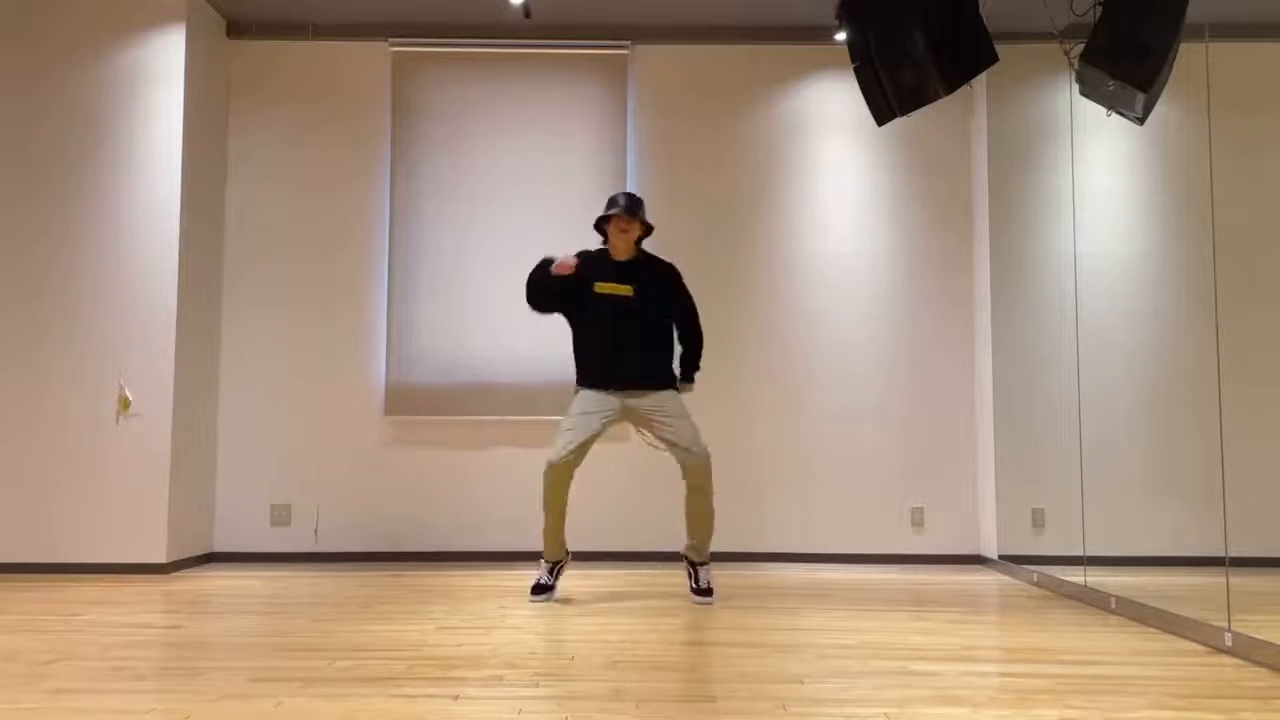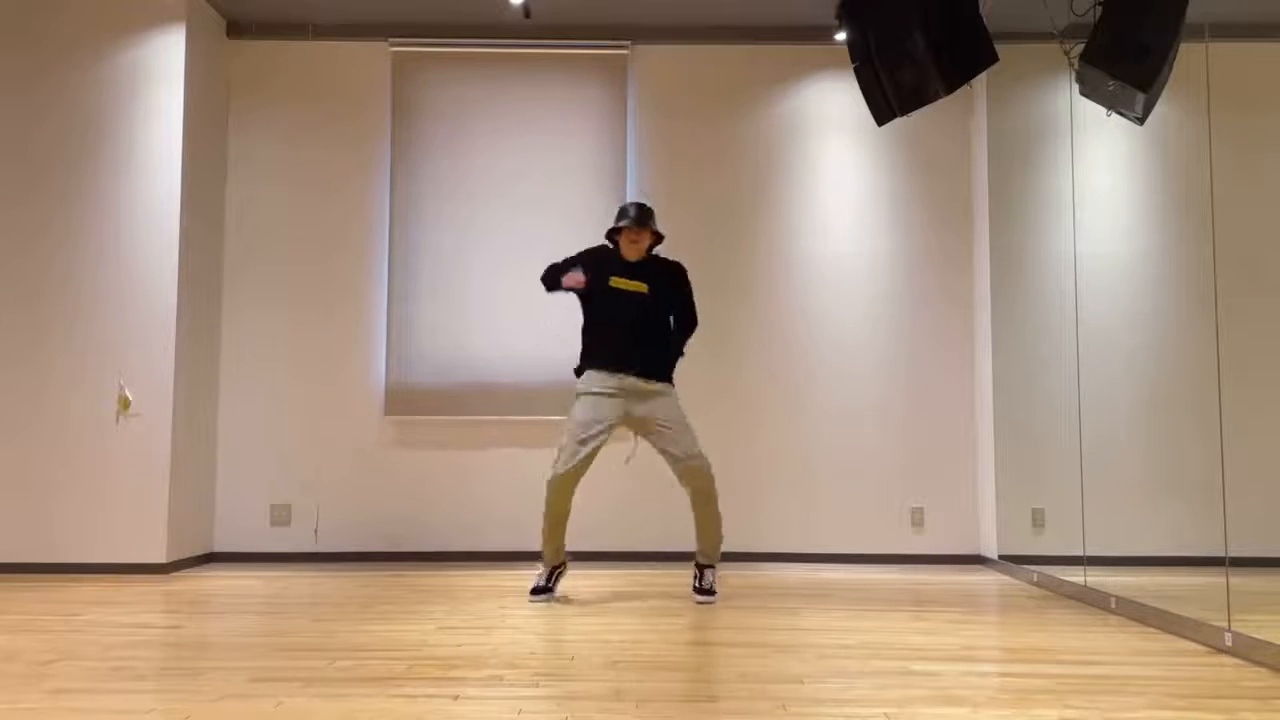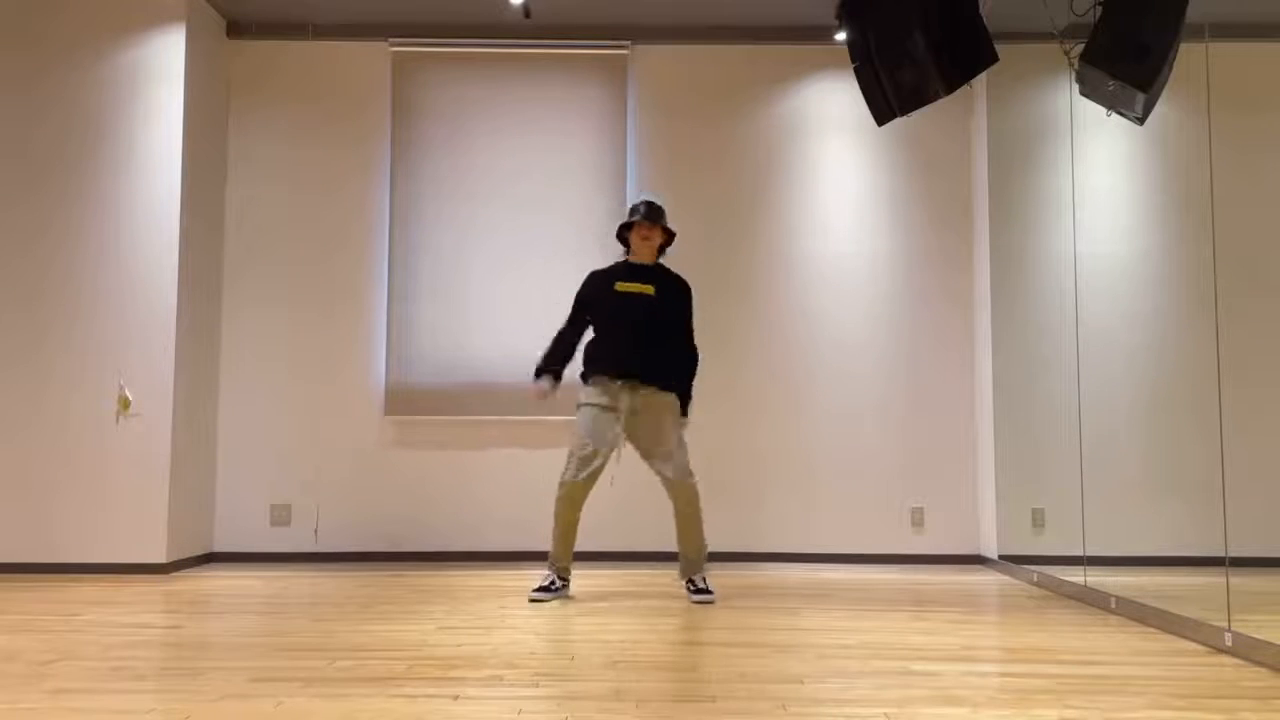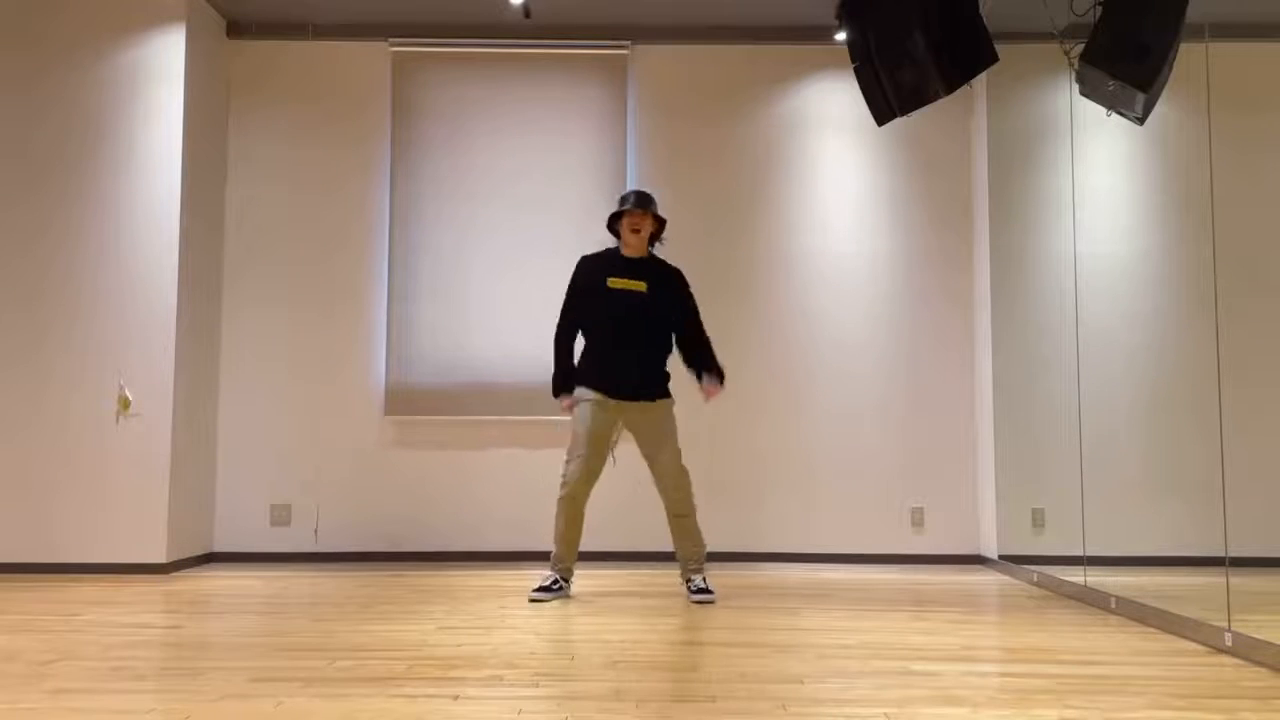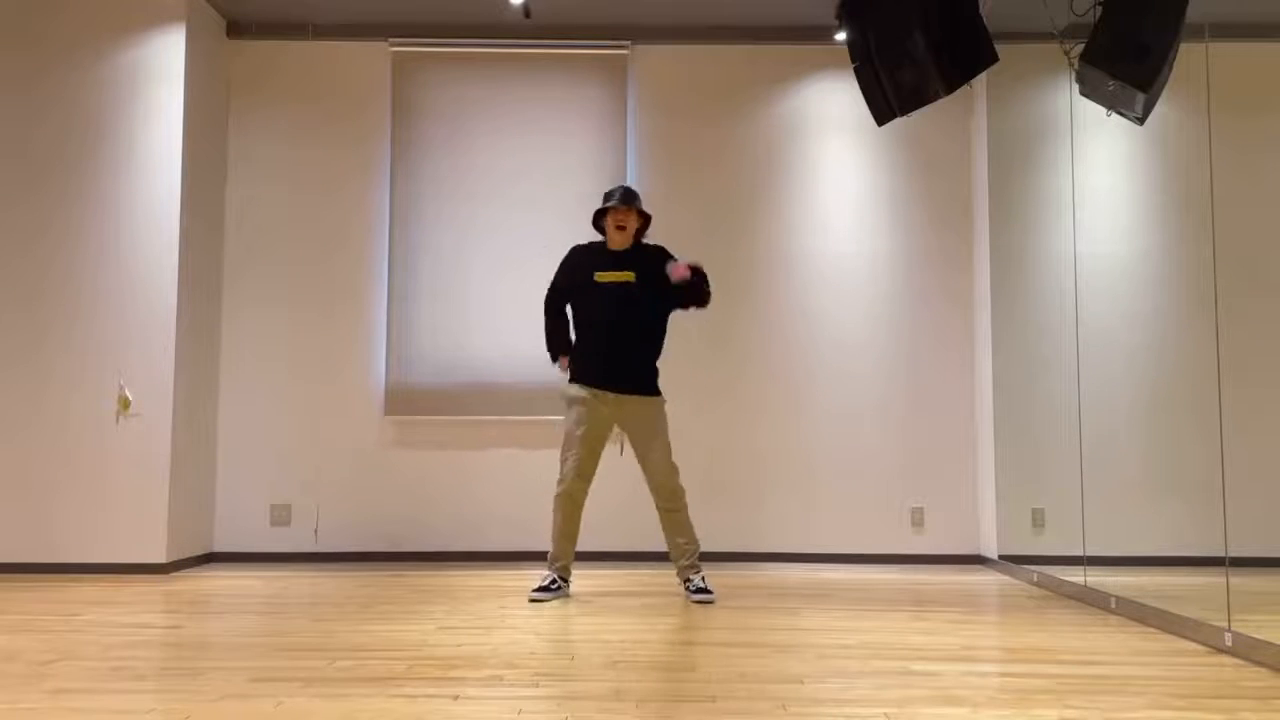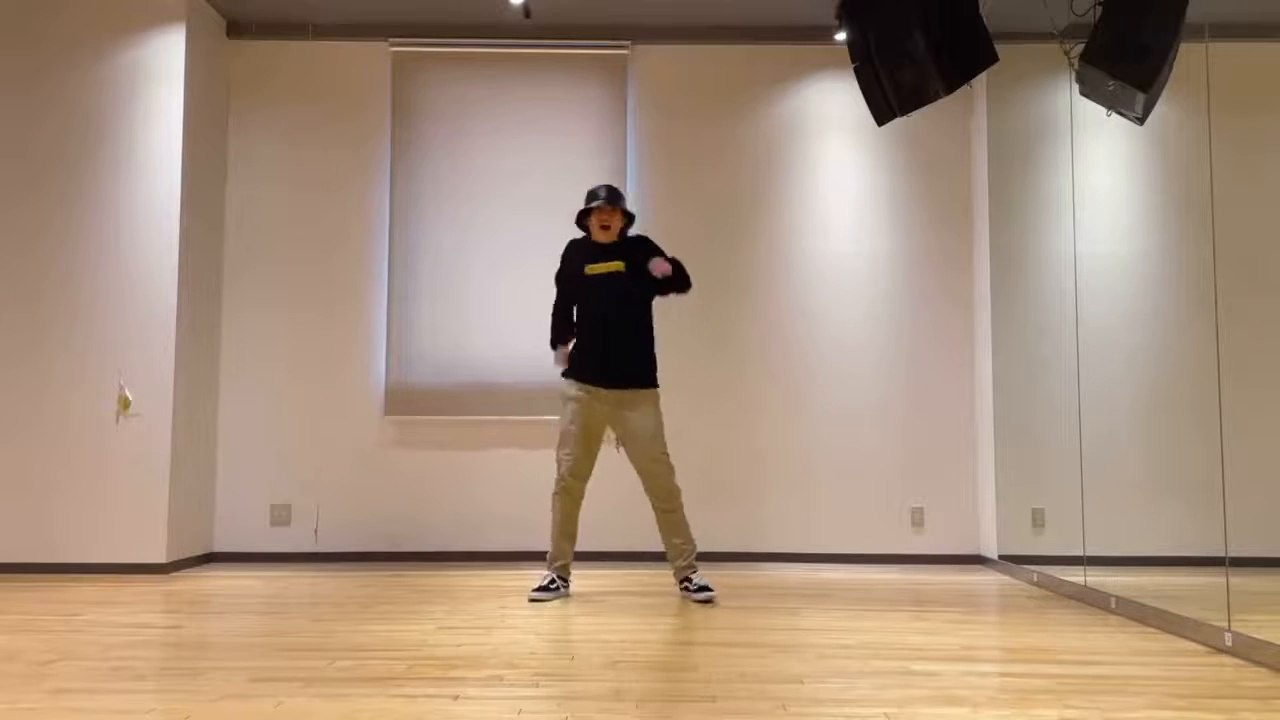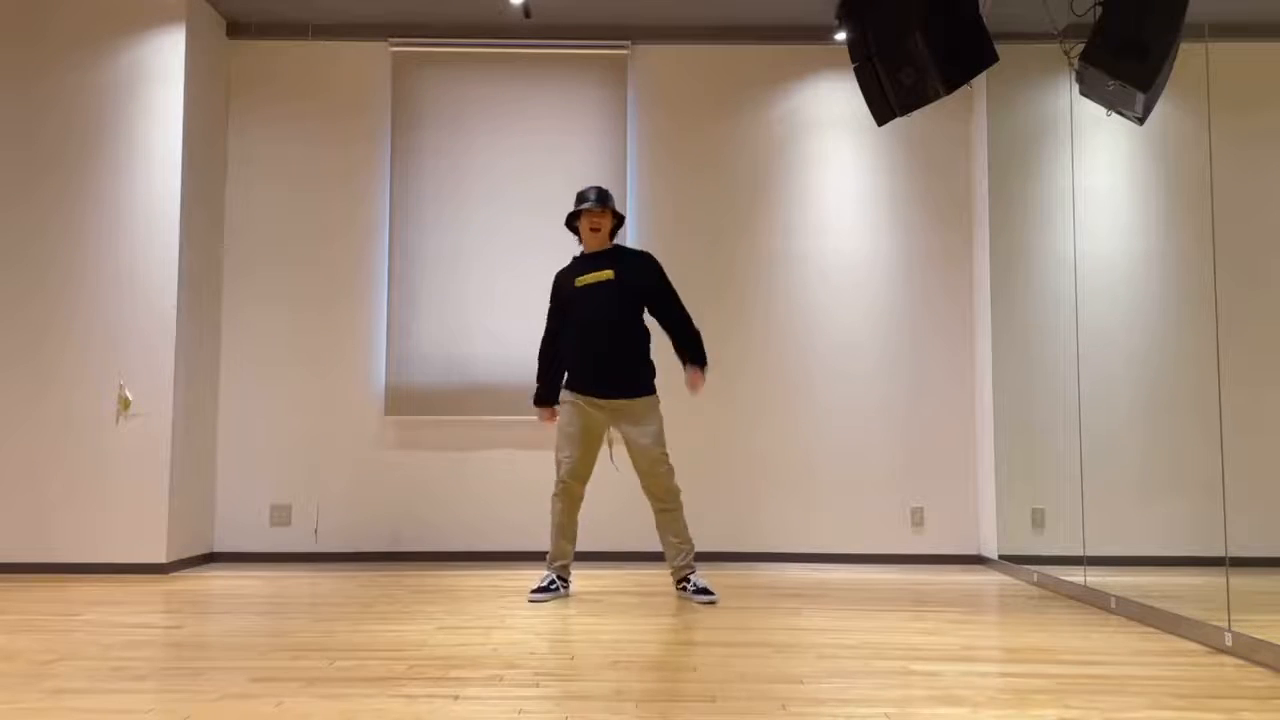
dt=0.1s
person 1, frame 1
left shoulder: (662, 274)
right shoulder: (585, 265)
left elbow: (689, 326)
right elbow: (540, 298)
left wrist: (687, 374)
right wrist: (551, 270)
left hip: (655, 390)
right hip: (598, 388)
left knee: (697, 462)
right knee: (559, 463)
left ankle: (697, 561)
right ankle: (553, 561)
person 1, frame 2
left shoulder: (670, 274)
right shoulder: (595, 262)
left elbow: (686, 322)
right elbow: (551, 276)
left wrist: (667, 359)
right wrist: (564, 277)
left hip: (654, 389)
right hip: (600, 386)
left knee: (697, 471)
right knee: (563, 475)
left ankle: (706, 564)
right ankle: (553, 563)
person 1, frame 3
left shoulder: (676, 286)
right shoulder: (602, 280)
left elbow: (683, 348)
right elbow: (573, 330)
left wrist: (682, 404)
right wrist: (548, 371)
left hip: (655, 395)
right hip: (600, 392)
left knee: (681, 484)
right knee: (574, 483)
left ankle: (694, 573)
right ankle: (558, 573)
person 1, frame 4
left shoulder: (668, 278)
right shoulder: (591, 267)
left elbow: (690, 335)
right elbow: (568, 325)
left wrist: (710, 372)
right wrist: (564, 384)
left hip: (651, 397)
right hip: (597, 392)
left knee: (674, 484)
right knee: (574, 483)
left ankle: (694, 573)
right ankle: (561, 573)
person 1, frame 5
left shoulder: (654, 259)
right shoulder: (579, 259)
left elbow: (697, 298)
right elbow: (554, 303)
left wrist: (691, 276)
right wrist: (560, 350)
left hip: (641, 391)
right hip: (587, 389)
left knee: (665, 480)
right knee: (572, 480)
left ankle: (690, 571)
right ankle: (559, 573)
person 1, frame 6
left shoulder: (641, 249)
right shoulder: (575, 254)
left elbow: (678, 283)
left wrist: (669, 270)
right wrist: (560, 340)
left hip: (637, 387)
right hip: (583, 385)
left knee: (660, 478)
right knee: (569, 478)
left ankle: (687, 572)
right ankle: (558, 572)
person 1, frame 7
left shoulder: (638, 263)
right shoulder: (567, 277)
left elbow: (672, 314)
right elbow: (555, 336)
left wrist: (693, 361)
right wrist: (545, 395)
left hip: (636, 393)
right hip: (580, 395)
left knee: (659, 481)
right knee: (568, 482)
left ankle: (684, 571)
right ankle: (558, 572)
